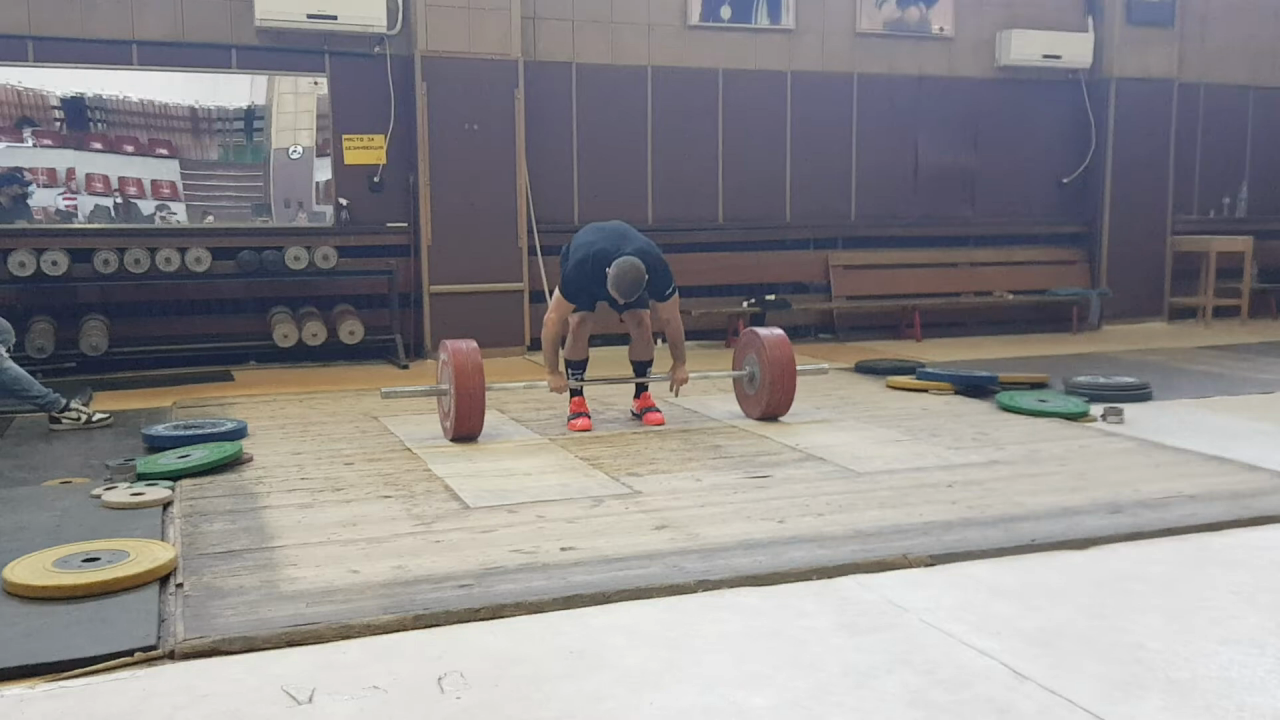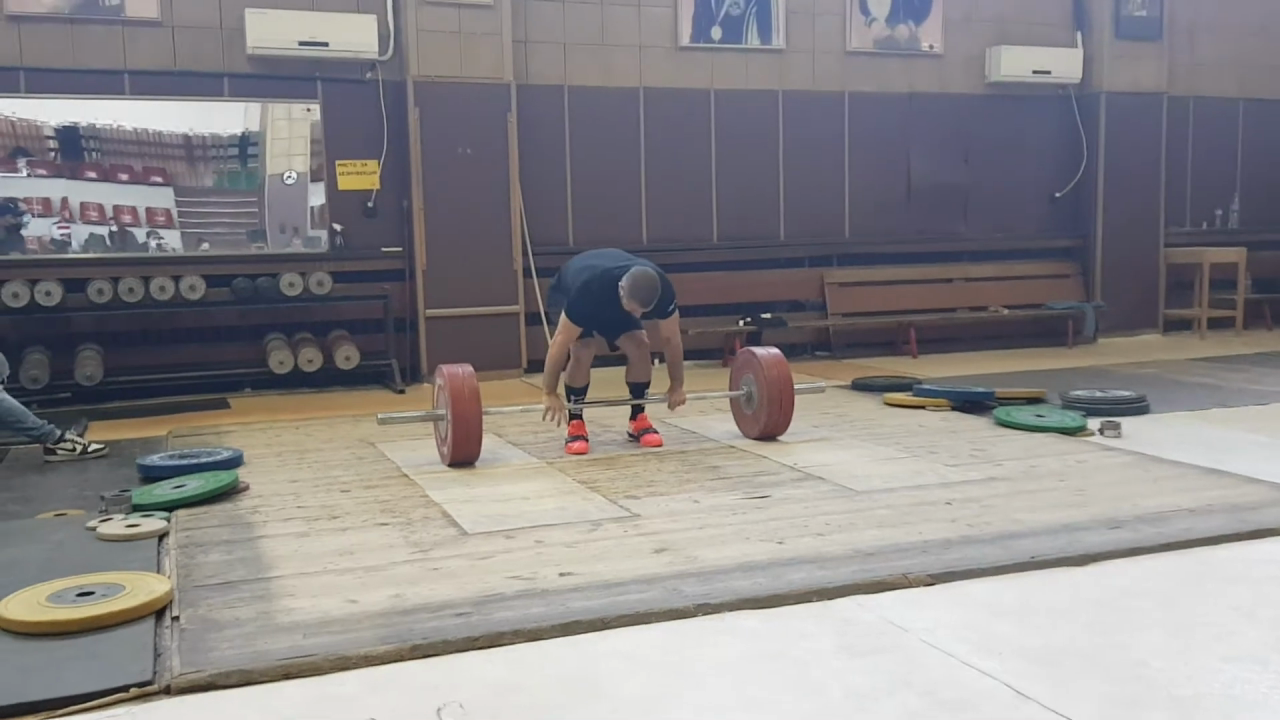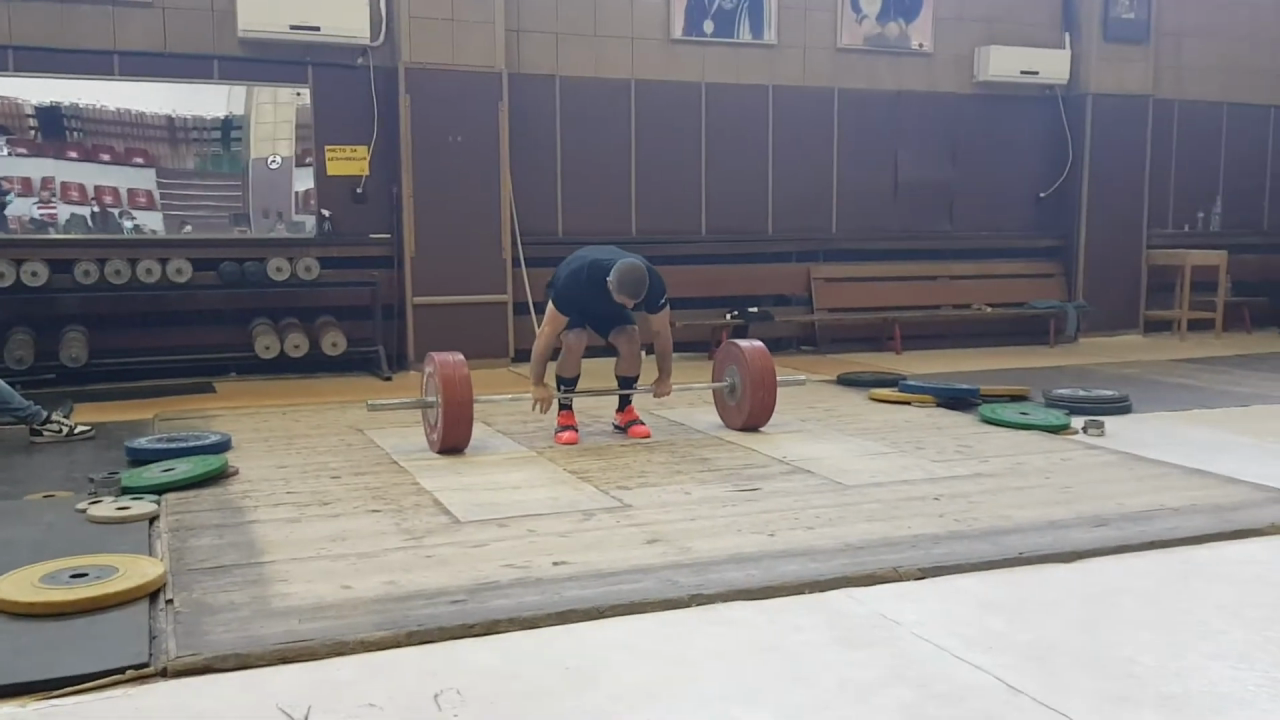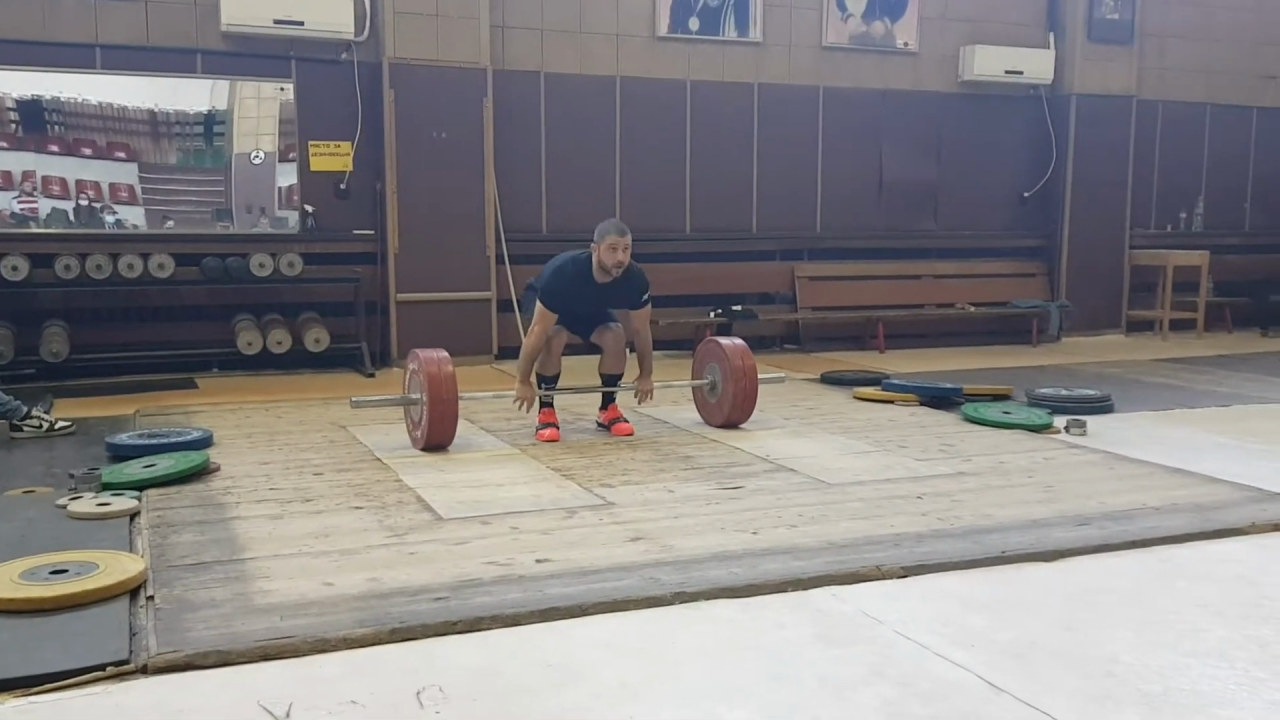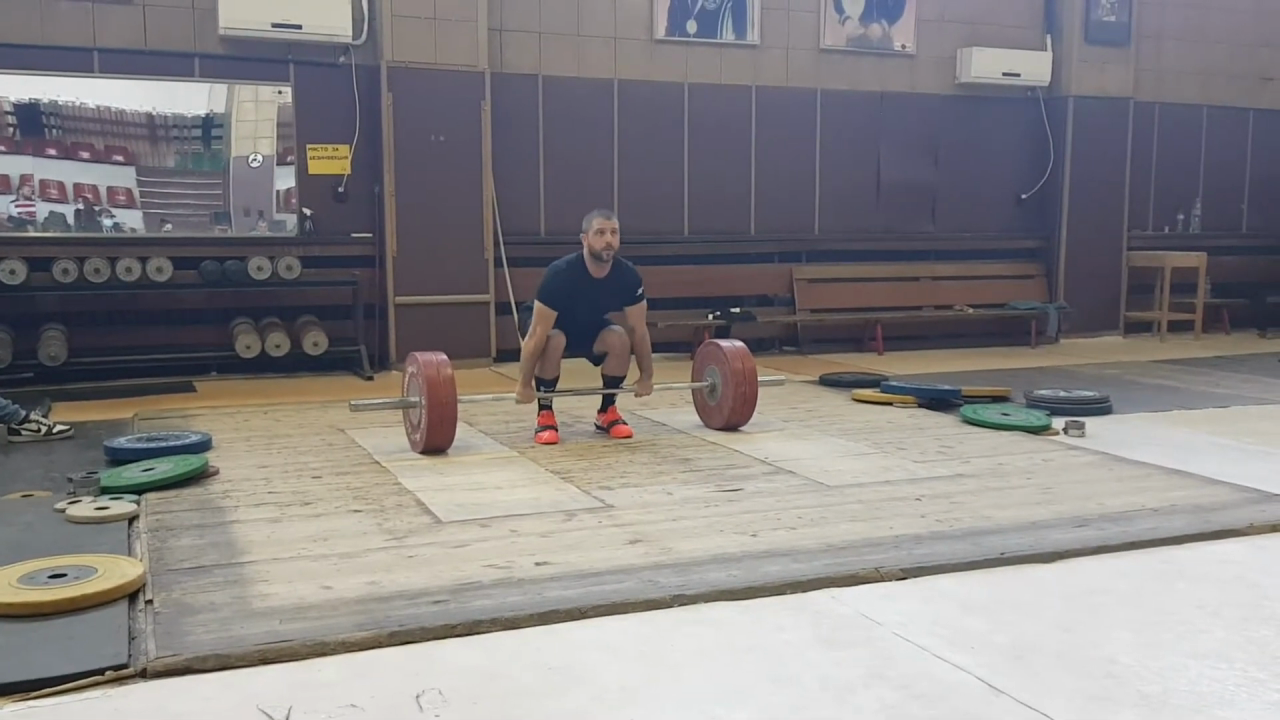
dt=1s
person 1, frame 1
left shoulder: (657, 270)
right shoulder: (580, 269)
left elbow: (670, 319)
right elbow: (552, 318)
left wrist: (679, 365)
right wrist: (553, 372)
right hip: (582, 259)
left knee: (642, 324)
right knee: (579, 325)
left ankle: (642, 399)
right ankle: (577, 402)
person 1, frame 2
left shoulder: (661, 288)
right shoulder: (588, 288)
left elbow: (670, 338)
right elbow: (560, 341)
left wrist: (677, 386)
right wrist: (550, 393)
left hip: (613, 305)
right hip: (568, 292)
left knee: (640, 346)
right knee: (582, 351)
left ankle: (638, 420)
right ankle: (575, 425)
person 1, frame 3
left shoulder: (652, 282)
right shoulder: (576, 279)
left elbow: (661, 331)
right elbow: (547, 332)
left wrist: (664, 377)
right wrist: (538, 384)
left hip: (608, 306)
right hip: (572, 301)
left knee: (631, 341)
right knee: (575, 342)
left ankle: (625, 412)
right ankle: (565, 416)
person 1, frame 4
left shoulder: (635, 279)
right shoulder: (564, 273)
left elbow: (641, 330)
right elbow: (538, 331)
left wrist: (646, 375)
right wrist: (523, 382)
left hip: (590, 307)
right hip: (541, 300)
left knee: (615, 337)
right knee: (554, 337)
left ankle: (608, 410)
right ankle: (546, 414)
person 1, frame 5
left shoulder: (628, 276)
right shoulder: (561, 273)
left elbow: (638, 329)
right elbow: (538, 332)
left wrist: (646, 376)
right wrist: (525, 384)
left hip: (589, 326)
right hip: (551, 324)
left knee: (620, 340)
right knee: (554, 342)
left ankle: (607, 412)
right ankle: (545, 416)
